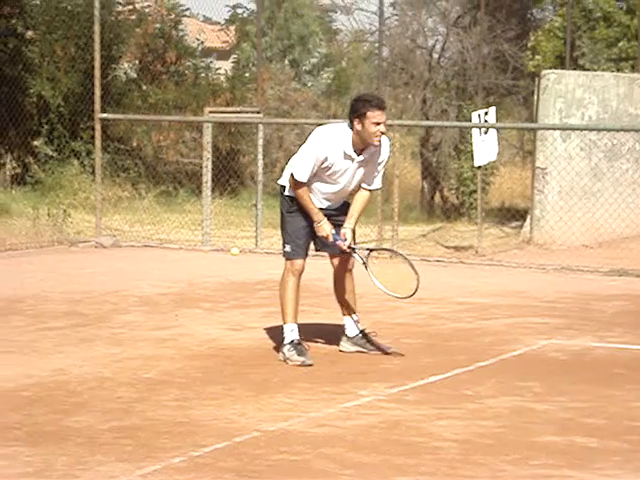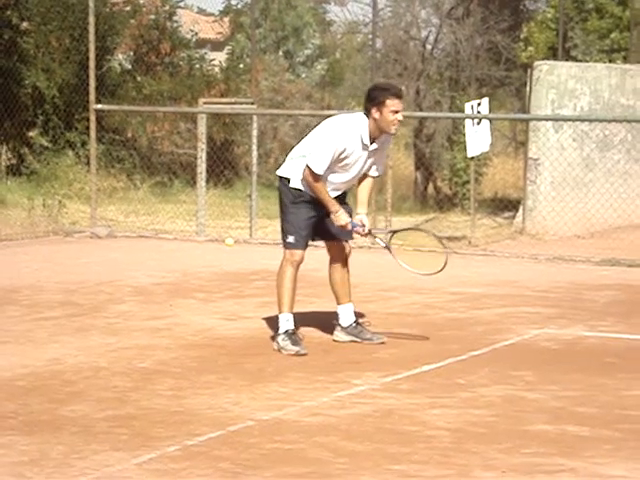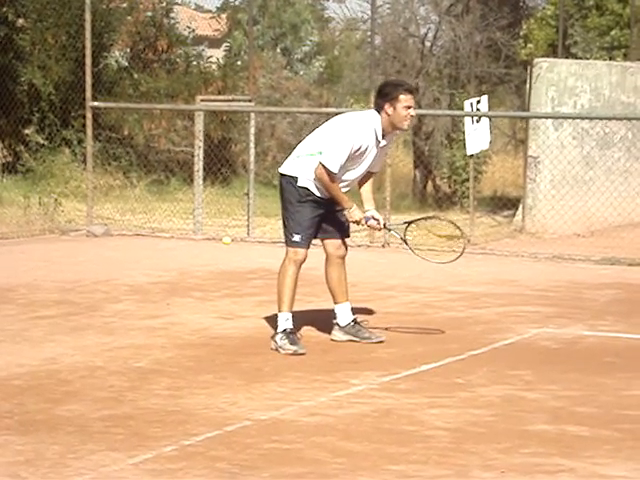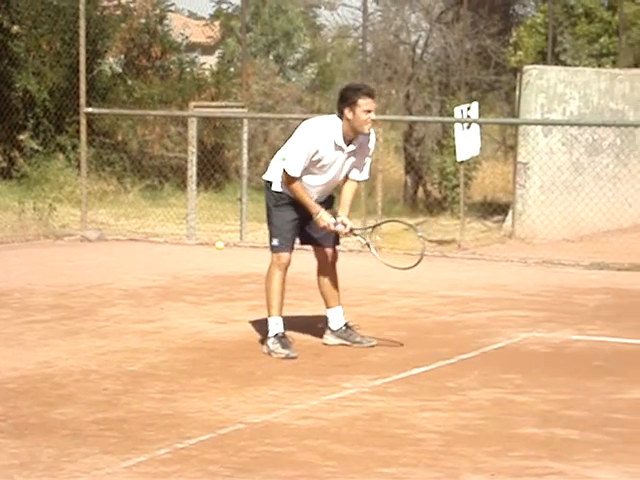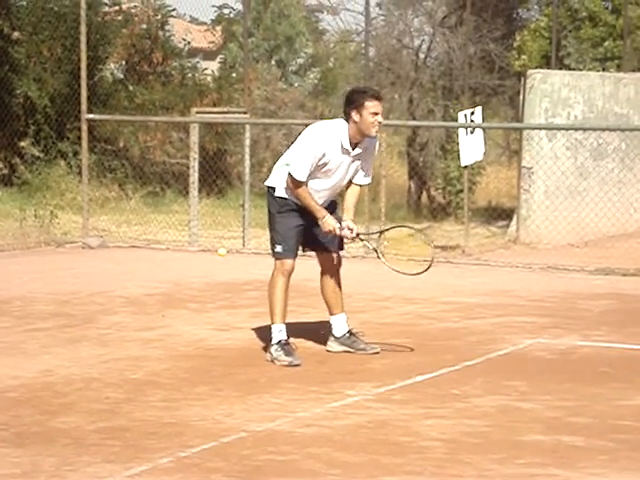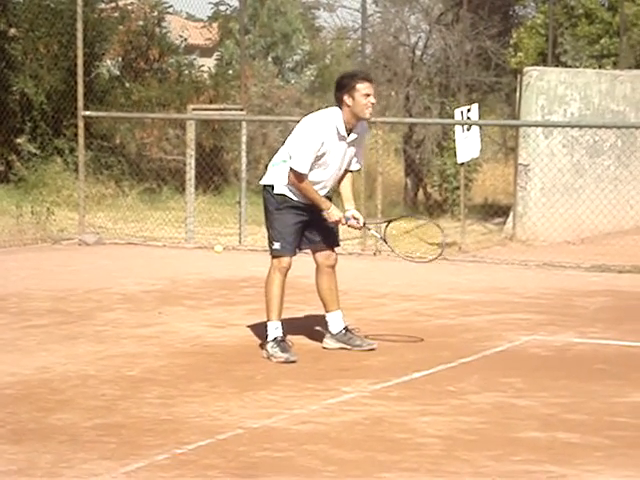
dt=0.5s
person 1, frame 1
left shoulder: (381, 147)
right shoulder: (325, 140)
left elbow: (366, 188)
right elbow: (297, 182)
left wrist: (349, 225)
right wrist: (318, 220)
left hip: (336, 202)
right hip: (298, 197)
left knee: (344, 264)
right knee: (295, 265)
left ankle: (352, 334)
right ankle: (290, 340)
person 1, frame 2
left shoulder: (385, 137)
right shoulder: (340, 131)
left elbow: (369, 174)
right elbow: (311, 176)
left wrist: (362, 212)
right wrist: (335, 210)
left hip: (333, 190)
right hip: (299, 185)
left knee: (341, 252)
right knee: (294, 255)
left ankle: (346, 323)
right ankle: (285, 330)
person 1, frame 3
left shoulder: (387, 134)
right shoulder: (355, 128)
left elbow: (367, 171)
right elbow: (322, 172)
left wrist: (369, 207)
right wrist: (349, 207)
left hip: (330, 188)
right hip: (302, 182)
left knee: (338, 251)
right knee: (297, 253)
left ankle: (344, 322)
right ankle: (283, 330)
person 1, frame 4
left shoulder: (367, 139)
right shoulder: (314, 132)
left elbow: (353, 178)
right elbow: (289, 178)
left wrist: (343, 214)
right wrist: (317, 212)
left hip: (320, 195)
right hip: (283, 190)
left knee: (329, 256)
right knee: (281, 257)
left ankle: (336, 327)
right ankle: (274, 334)
person 1, frame 5
left shoulder: (370, 143)
right shoulder: (320, 137)
left elbow: (355, 182)
right elbow: (294, 183)
left wrist: (347, 218)
right wrist: (322, 217)
left hip: (323, 200)
right hip: (286, 196)
left knee: (332, 262)
right knee: (285, 264)
left ankle: (340, 333)
right ankle: (278, 341)
person 1, frame 6
left shoulder: (360, 128)
right shoulder: (316, 127)
left elbow: (347, 170)
right elbow: (295, 178)
left wrist: (349, 207)
right wrist: (327, 208)
left hip: (317, 196)
right hip: (284, 192)
left knee: (327, 260)
right knee: (282, 262)
left ankle: (336, 331)
right ankle: (274, 338)
